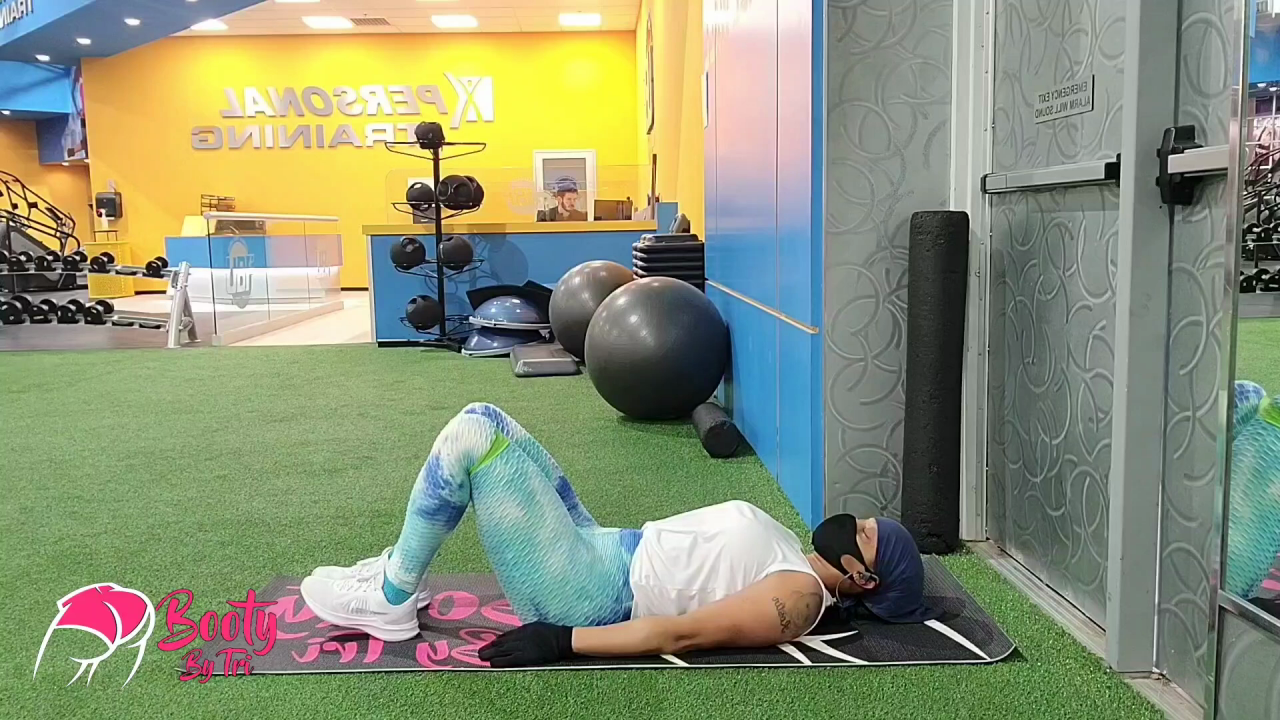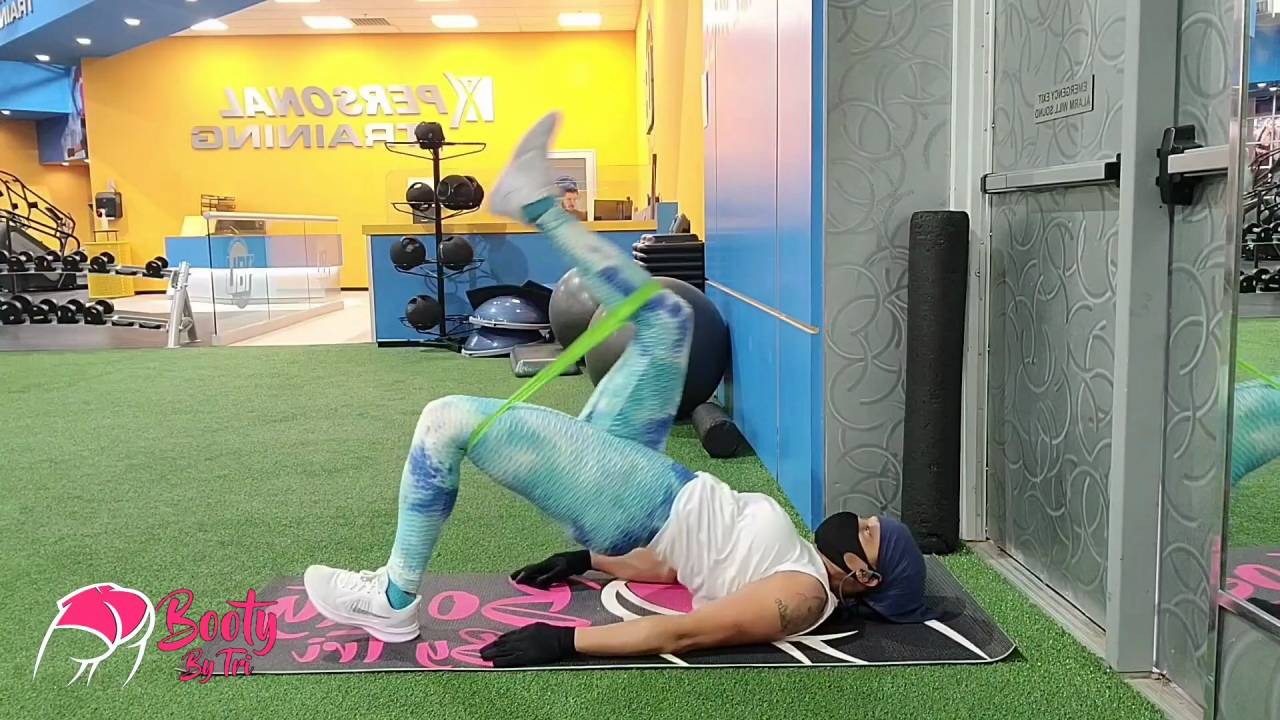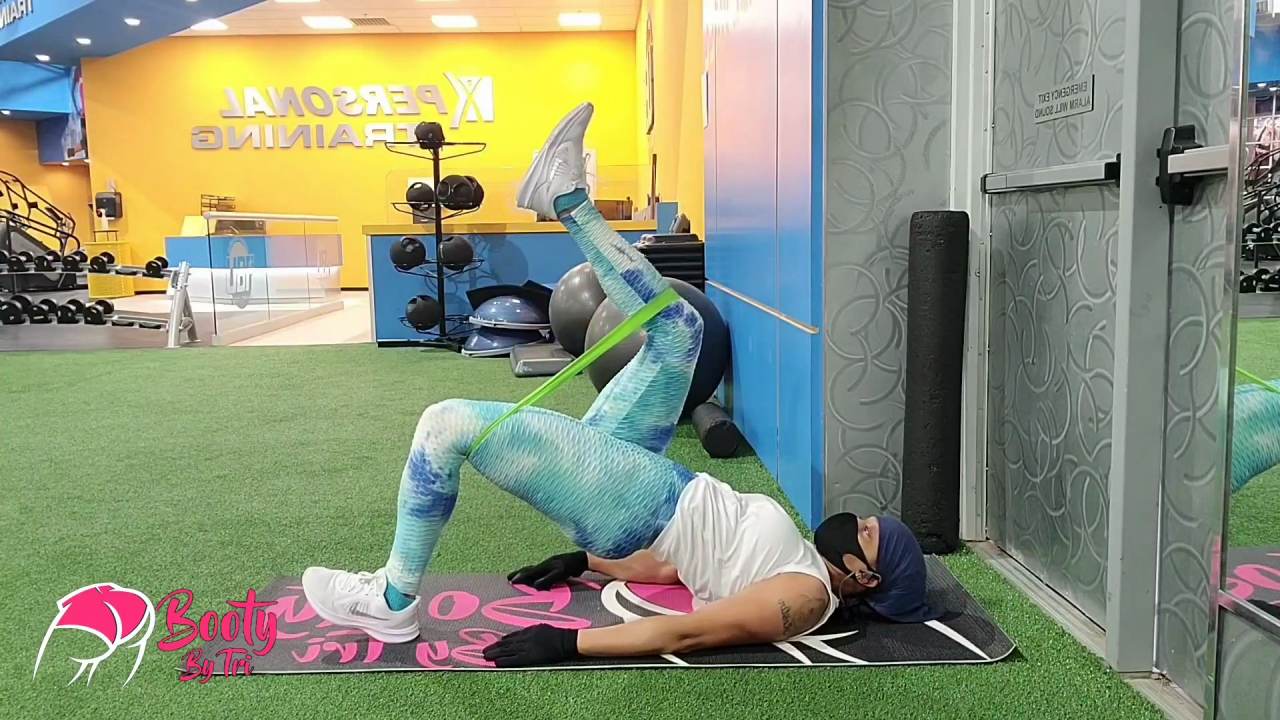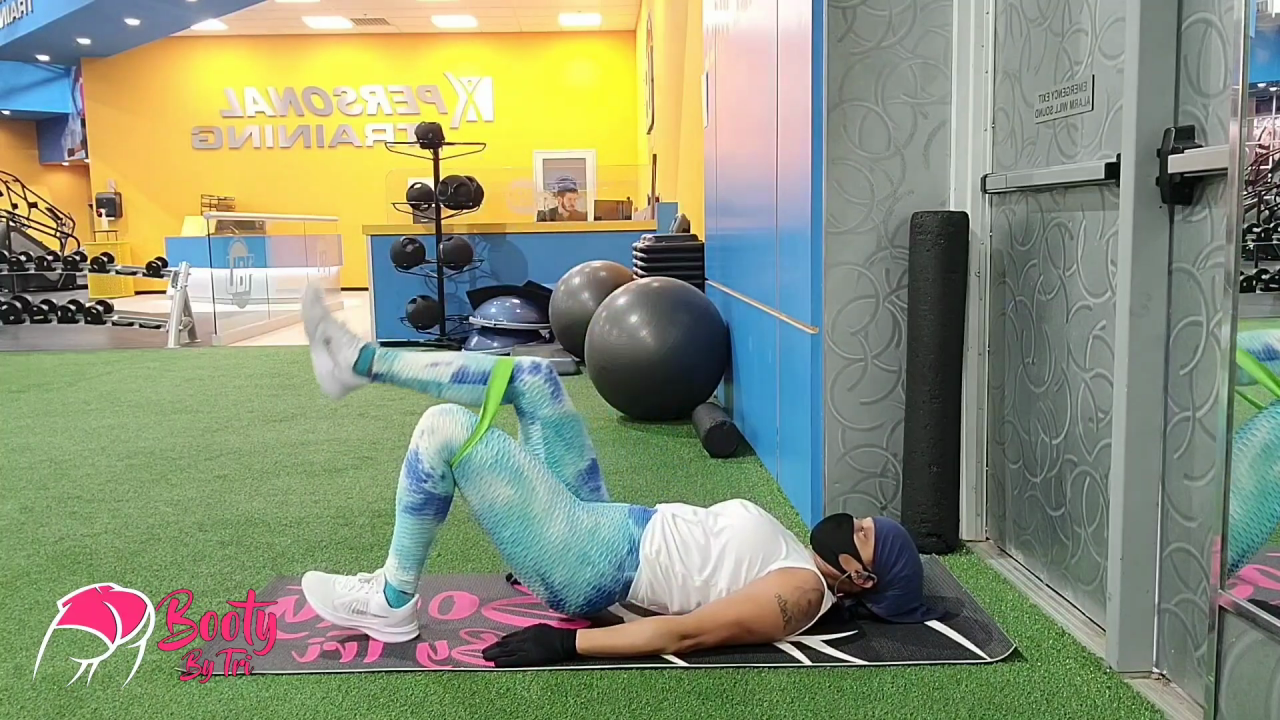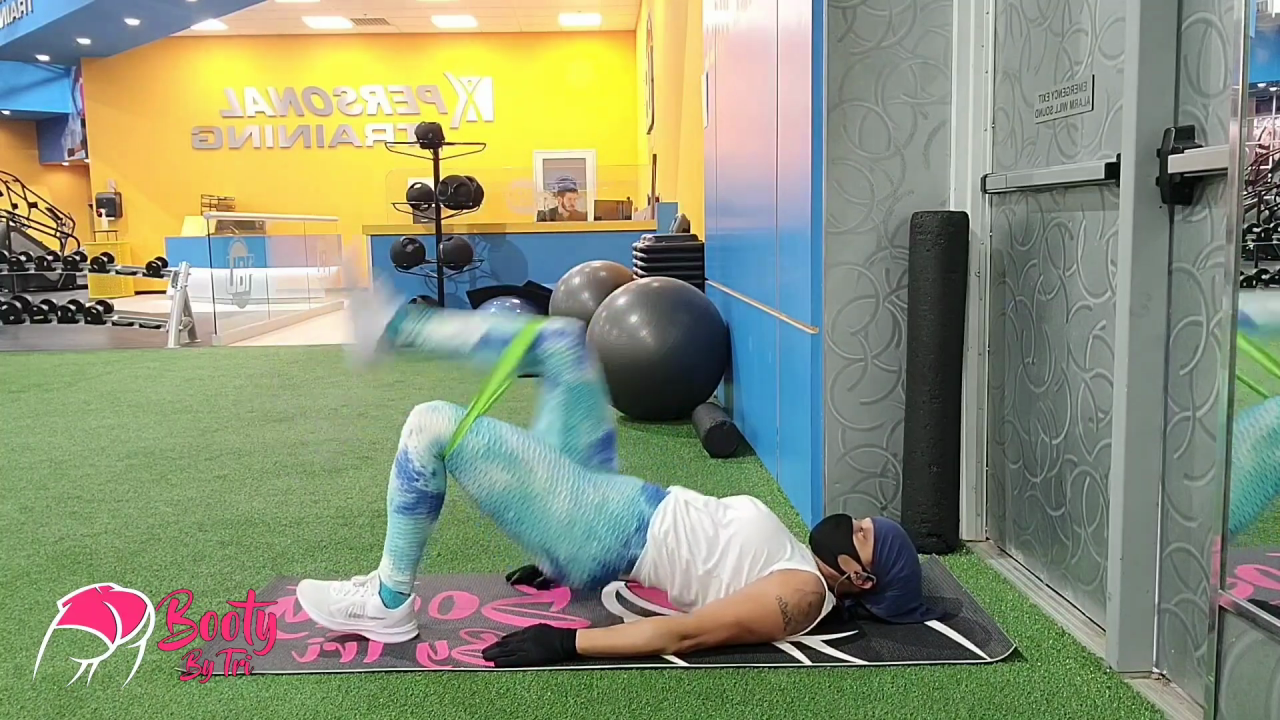
dt=1s
person 1, frame 1
left shoulder: (795, 600)
right shoulder: (786, 553)
left elbow: (678, 633)
left wrist: (561, 641)
left hip: (580, 590)
right hip: (600, 547)
left knee: (470, 437)
right knee: (484, 420)
left ankle: (390, 600)
right ankle: (402, 563)
person 1, frame 2
left shoulder: (802, 598)
right shoulder: (801, 562)
left elbow: (683, 631)
left wrist: (563, 640)
right wrist: (584, 560)
left hip: (626, 502)
right hip: (642, 482)
left knee: (448, 420)
right knee: (665, 314)
left ankle: (393, 604)
right ankle: (535, 202)
person 1, frame 3
left shoulder: (806, 599)
right shoulder: (798, 561)
left elbow: (683, 633)
left wrist: (567, 642)
right wrist: (584, 561)
left hip: (629, 502)
right hip: (630, 477)
left knee: (446, 424)
right knee: (678, 326)
left ankle: (392, 604)
right ankle: (566, 199)
person 1, frame 4
left shoulder: (800, 595)
right shoulder: (793, 555)
left elbow: (685, 632)
left wrist: (567, 641)
left hip: (586, 565)
right hip: (602, 524)
left knee: (445, 426)
right knee: (530, 376)
left ankle: (391, 607)
right ankle: (359, 360)
person 1, frame 5
left shoulder: (799, 594)
right shoulder: (793, 553)
left elbow: (683, 634)
left wrist: (566, 642)
left hip: (598, 534)
right hip: (617, 503)
left knee: (433, 424)
right knee: (559, 338)
left ankle: (387, 605)
right ankle: (395, 325)
